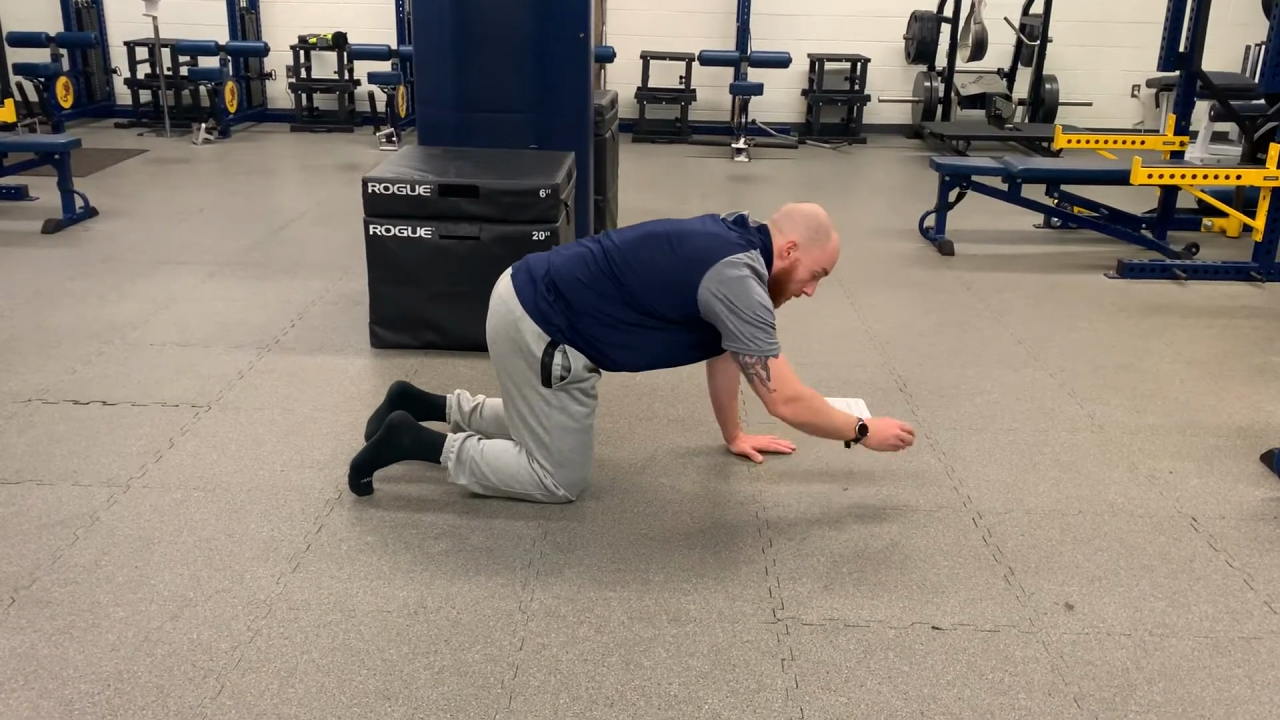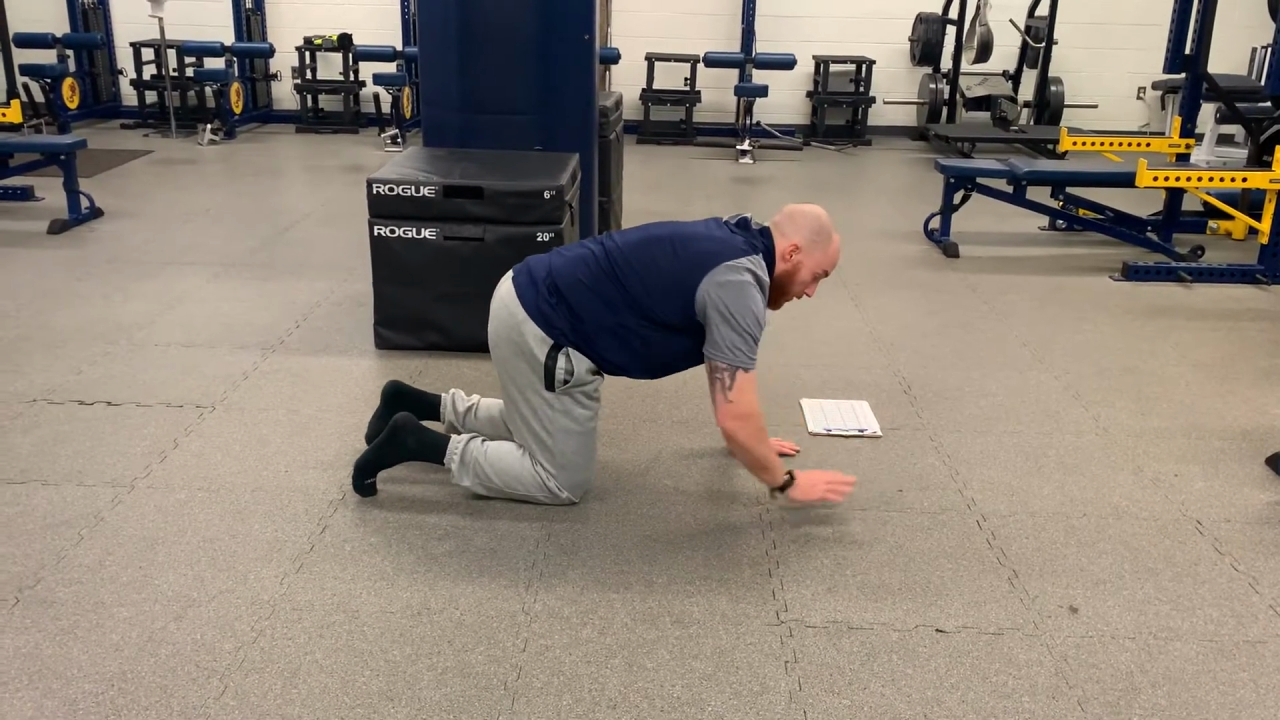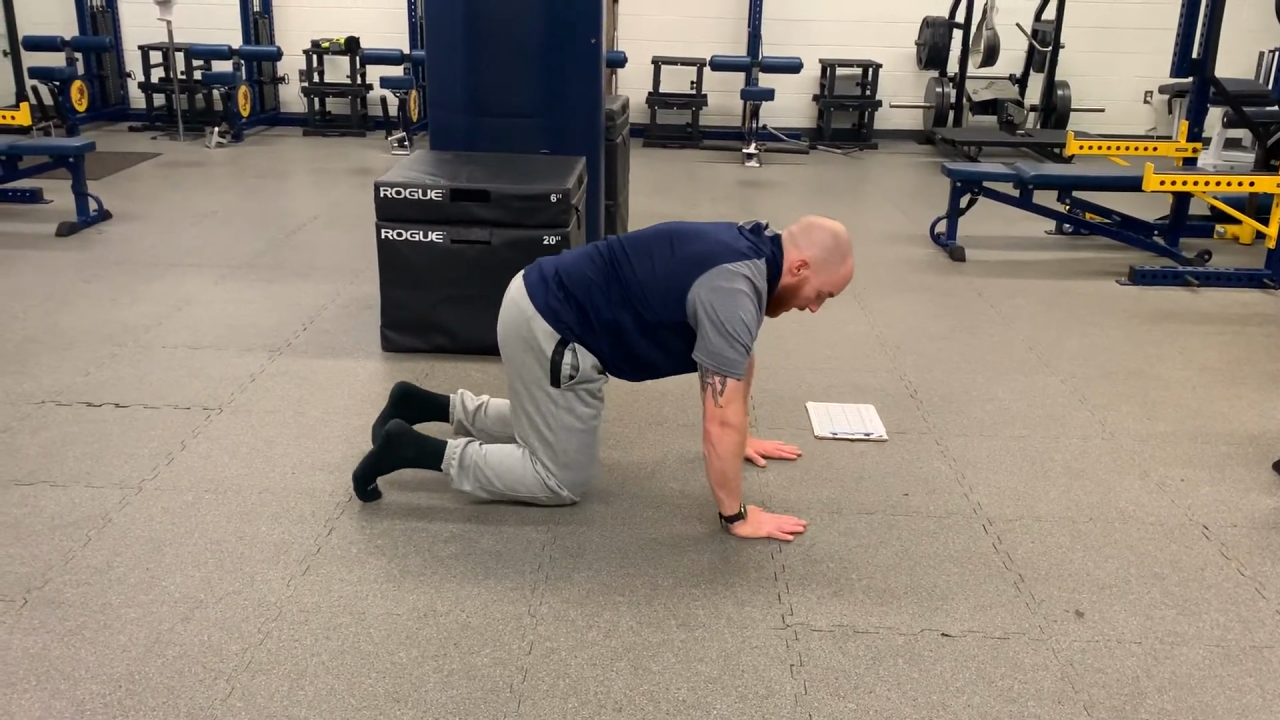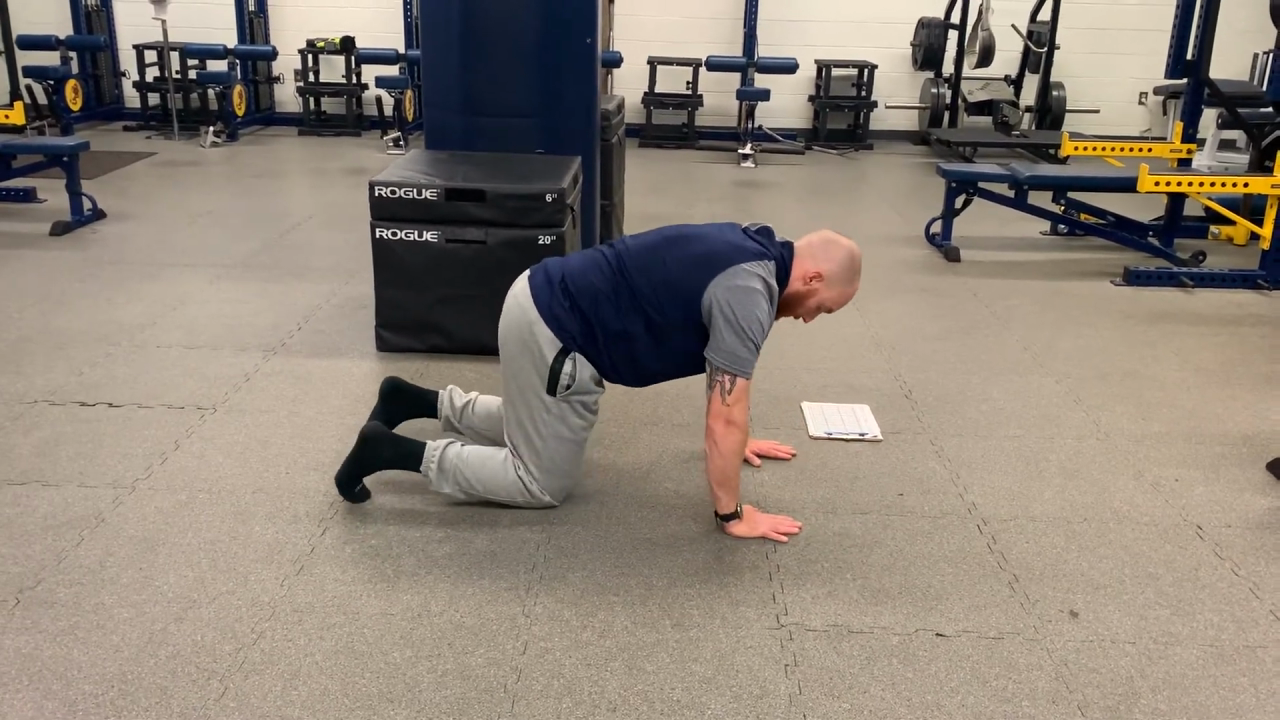
dt=0.7s
person 1, frame 1
left shoulder: (734, 243)
right shoulder: (737, 279)
left elbow: (722, 353)
right elbow: (786, 400)
left wrist: (734, 435)
right wrist: (865, 431)
left hip: (533, 302)
right hip: (541, 327)
left knee: (547, 429)
right knee: (559, 477)
left ankle: (425, 405)
right ankle: (422, 442)
person 1, frame 2
left shoulder: (735, 243)
right shoulder: (739, 284)
left elbow: (718, 359)
right elbow: (736, 418)
left wrist: (747, 442)
right wrist: (787, 482)
left hip: (527, 301)
right hip: (543, 330)
left knee: (536, 428)
right knee: (561, 480)
left ankle: (419, 402)
right ankle: (422, 442)
person 1, frame 3
left shoulder: (752, 251)
right shoulder: (733, 291)
left elbow: (739, 362)
right elbow: (719, 421)
left wrist: (741, 440)
right wrist: (737, 516)
left hip: (543, 304)
right hip: (550, 327)
left knee: (546, 430)
right knee: (560, 478)
left ankle: (425, 403)
right ankle: (414, 449)
person 1, frame 4
left shoulder: (753, 250)
right shoulder: (750, 292)
right elbow: (724, 418)
left wrist: (735, 439)
right wrist: (731, 515)
left hip: (543, 302)
right hip: (554, 334)
left knee: (533, 430)
right knee: (541, 482)
left ankle: (413, 399)
right ankle: (396, 452)
